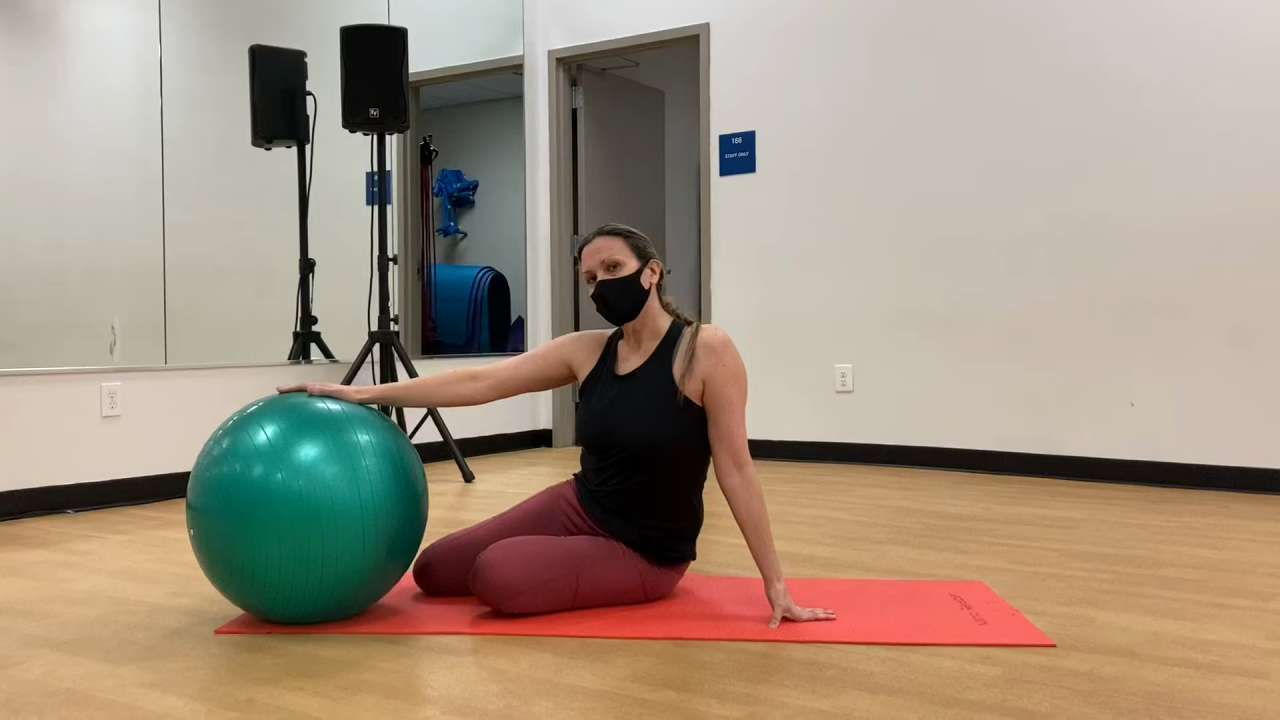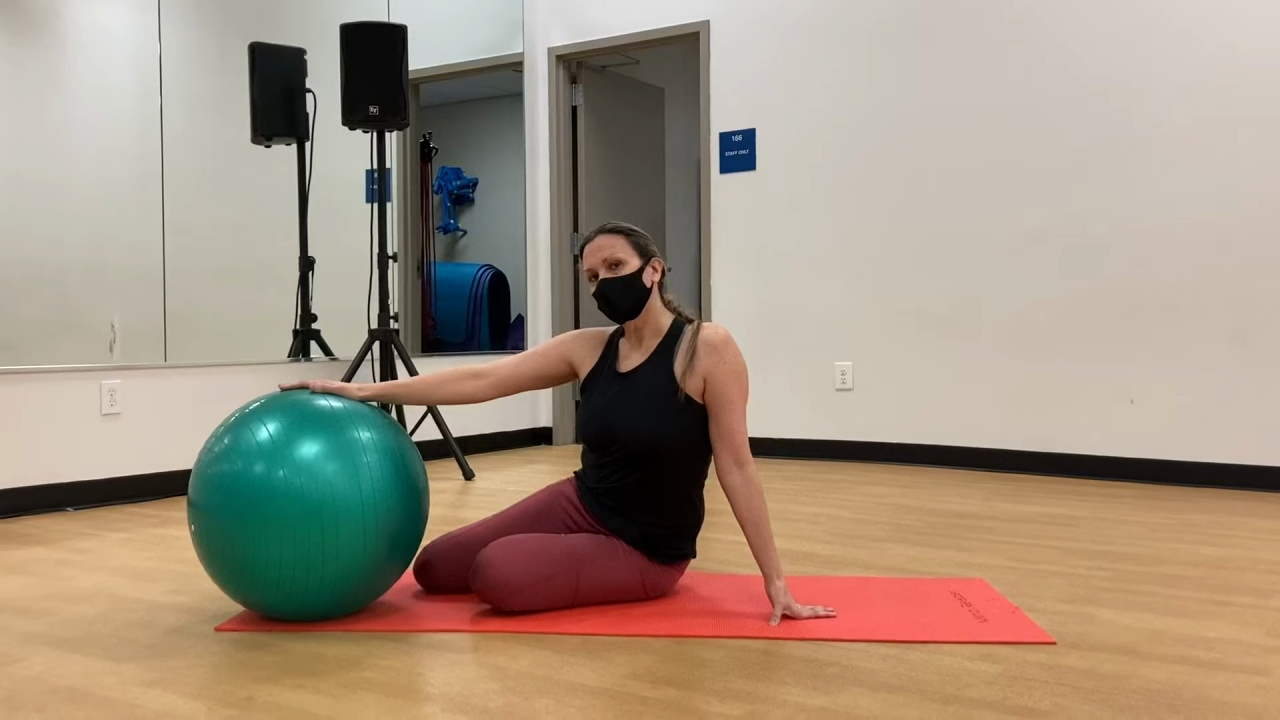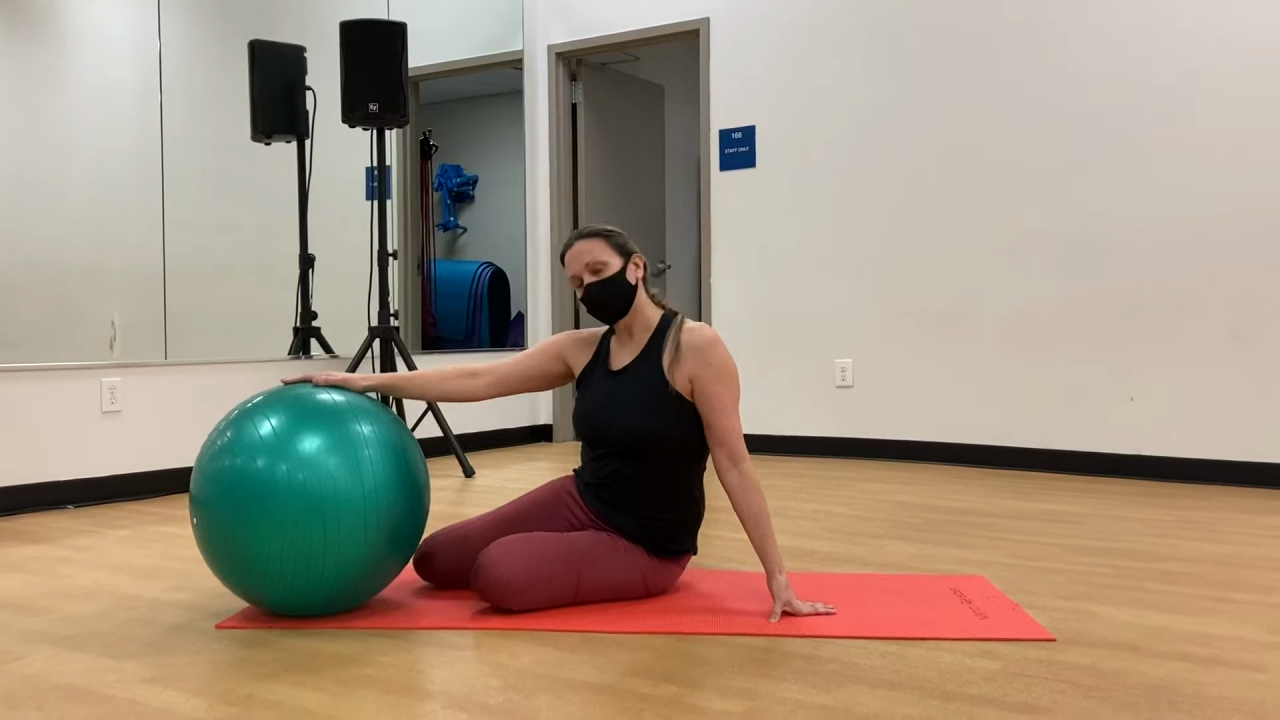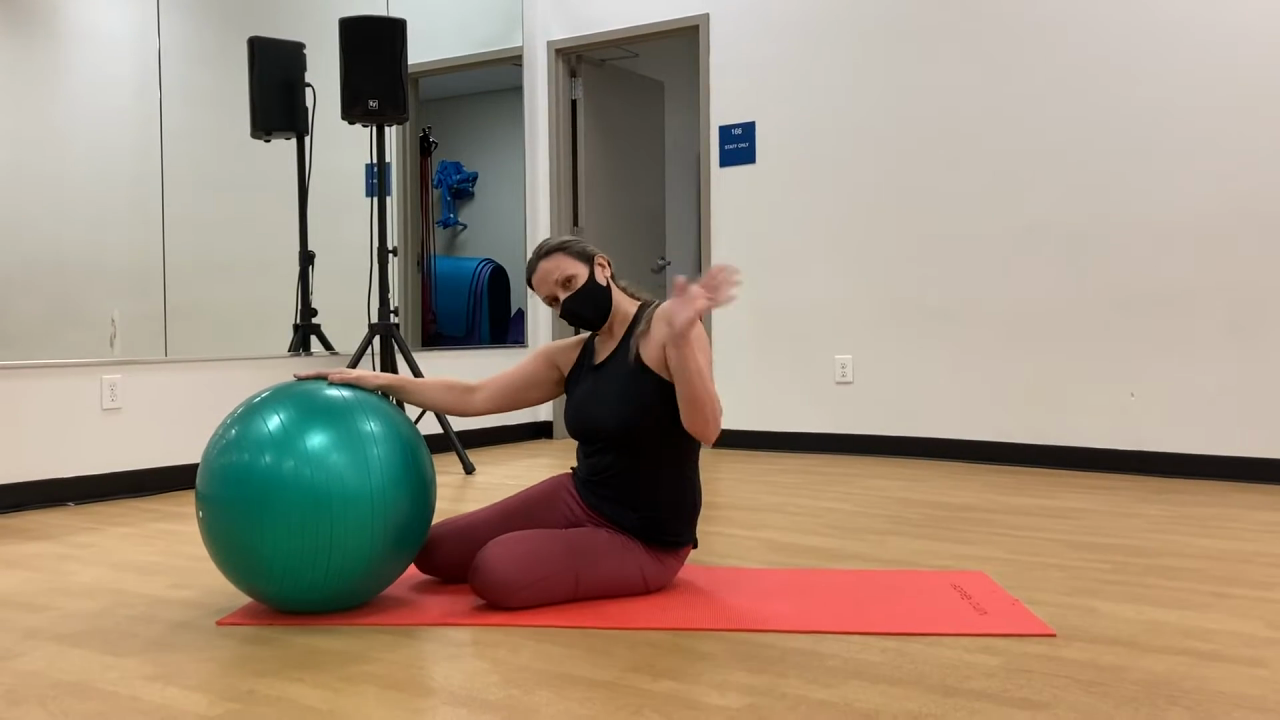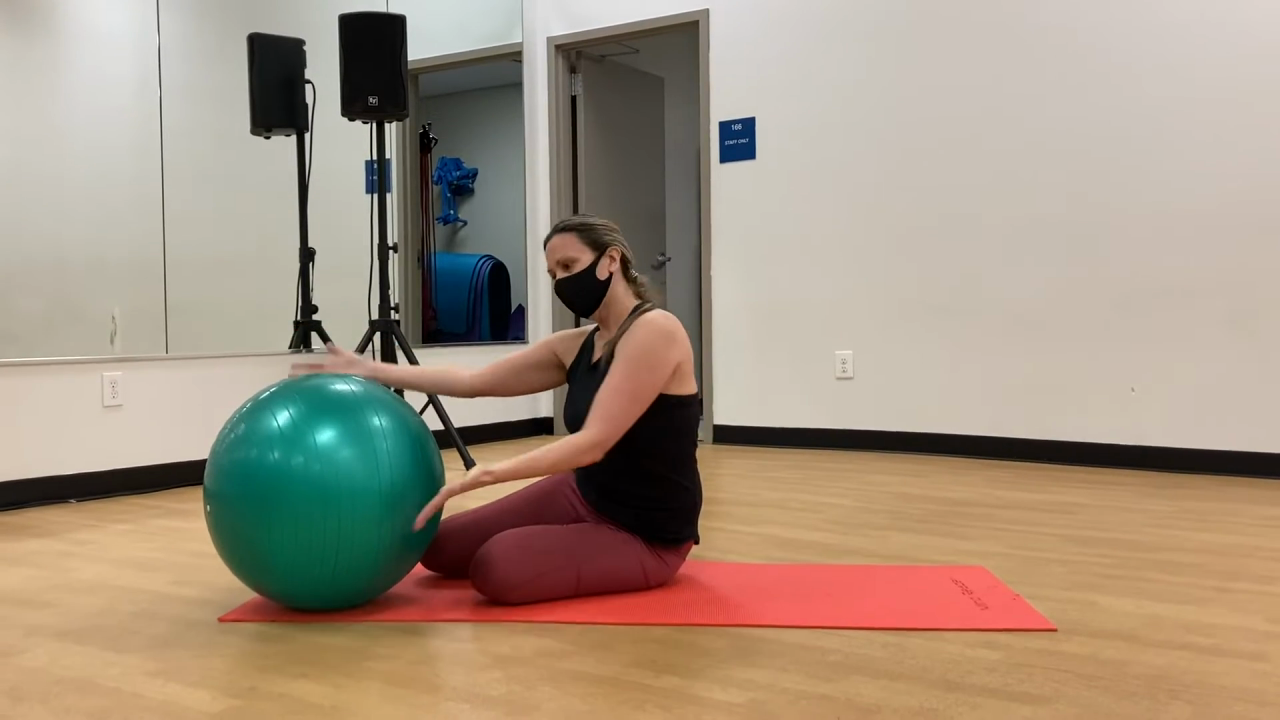
dt=0.5s
person 1, frame 1
left shoulder: (706, 349)
right shoulder: (586, 351)
left elbow: (735, 469)
right elbow: (480, 382)
left wrist: (776, 585)
right wrist: (364, 393)
left hip: (647, 551)
right hip: (579, 507)
left knee: (497, 578)
right knee: (435, 572)
left ankle: (635, 586)
right ankle: (566, 556)
person 1, frame 2
left shoulder: (708, 347)
right shoulder: (588, 349)
left elbow: (736, 468)
right elbow: (482, 381)
left wrist: (776, 583)
right wrist: (365, 390)
left hip: (647, 549)
right hip: (579, 505)
left knee: (498, 577)
right knee: (436, 569)
left ankle: (634, 584)
right ankle: (569, 560)
person 1, frame 3
left shoulder: (695, 345)
right shoulder: (580, 348)
left elbow: (734, 463)
right elbow: (479, 381)
left wrist: (777, 575)
right wrist: (368, 381)
left hip: (647, 546)
right hip: (579, 502)
left knee: (499, 576)
right knee: (435, 561)
left ankle: (640, 580)
right ankle: (577, 556)
person 1, frame 4
left shoulder: (667, 322)
right shoulder: (567, 355)
left elbow: (705, 430)
right elbow: (475, 398)
left wrist: (681, 344)
right wrist: (379, 380)
left hip: (646, 540)
right hip: (578, 500)
left knee: (496, 573)
right knee: (435, 553)
left ankle: (626, 574)
right ankle: (579, 554)
person 1, frame 5
left shoulder: (654, 331)
right shoulder: (575, 346)
left elbow: (592, 444)
right elbow: (472, 381)
left wrist: (488, 474)
right wrist: (367, 369)
left hip: (644, 535)
right hip: (584, 497)
left knee: (496, 569)
right knee: (438, 548)
